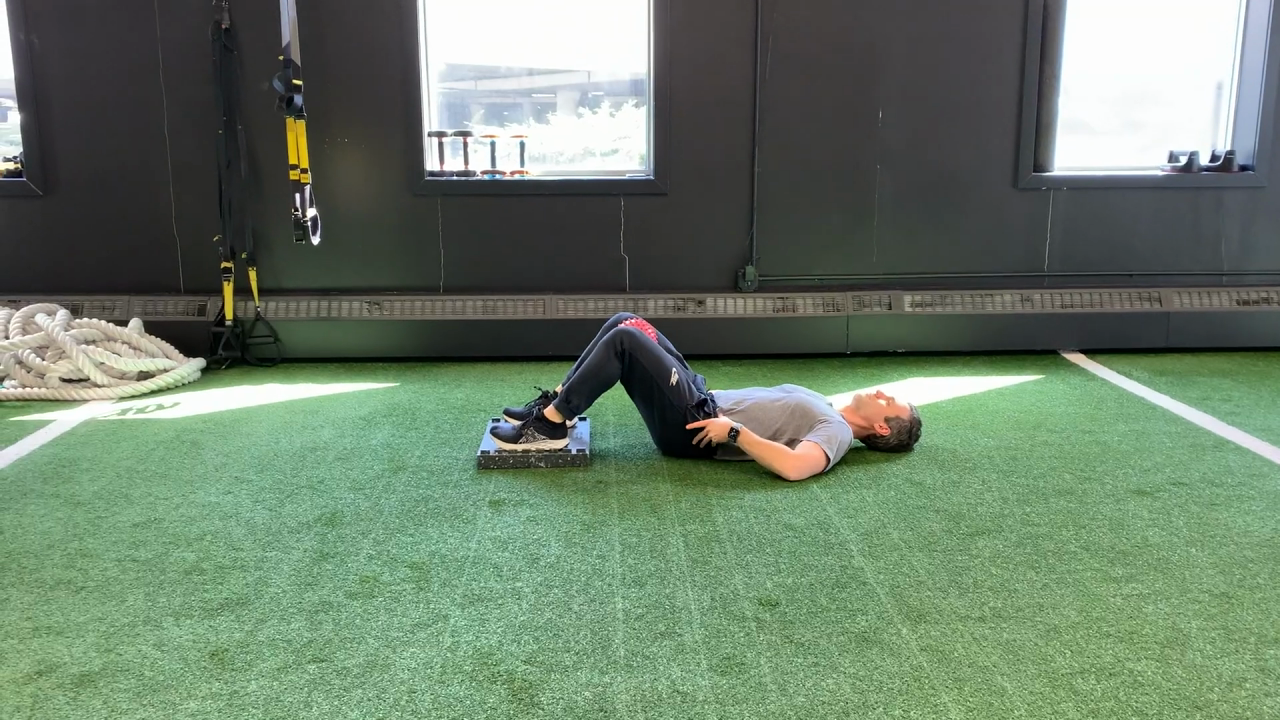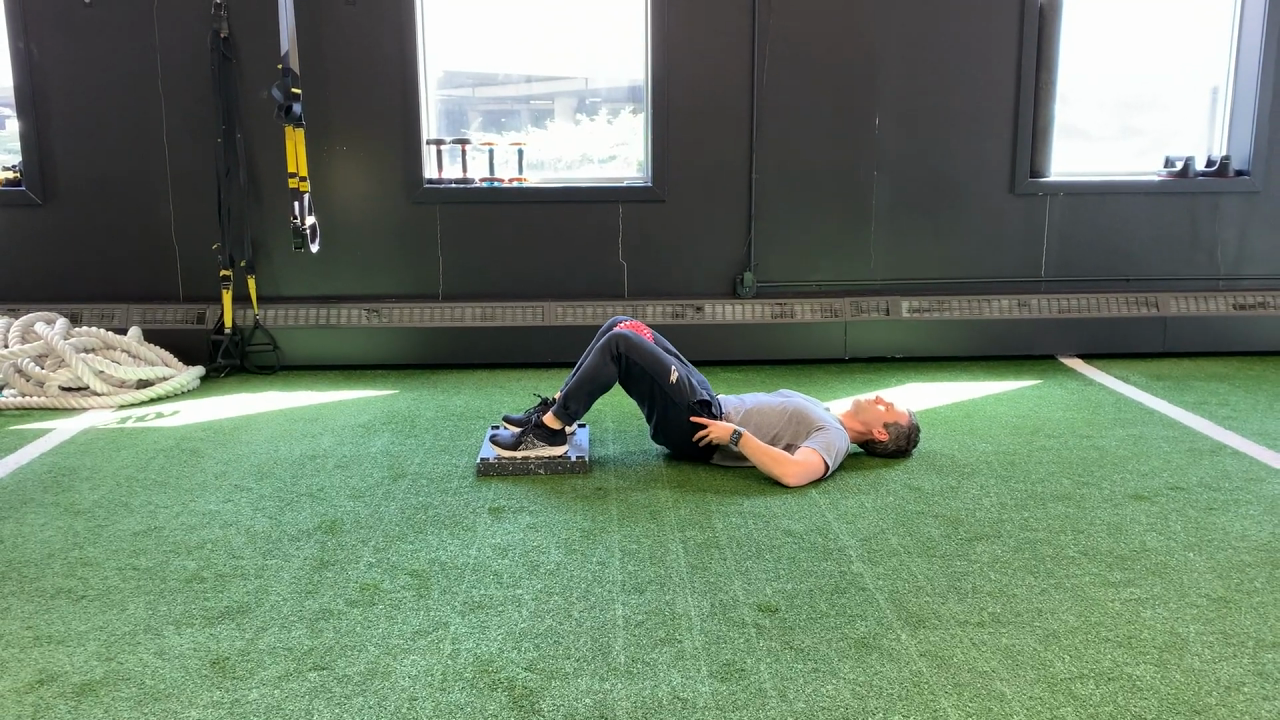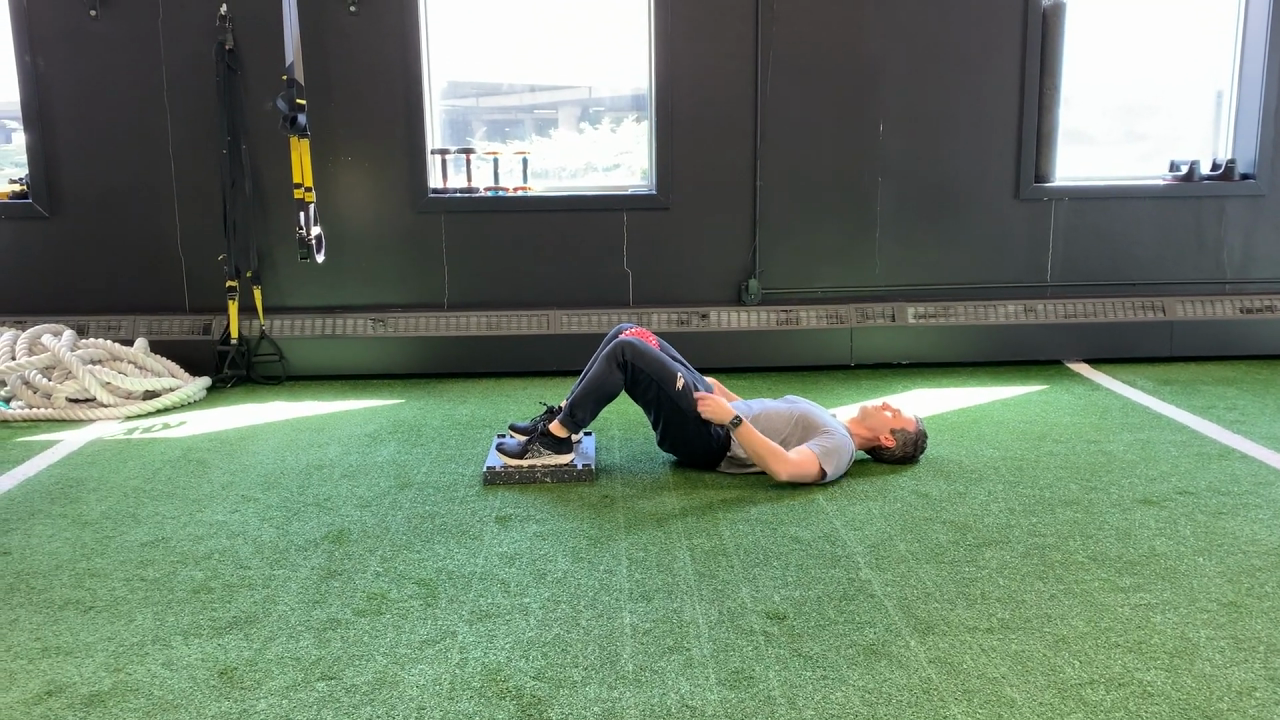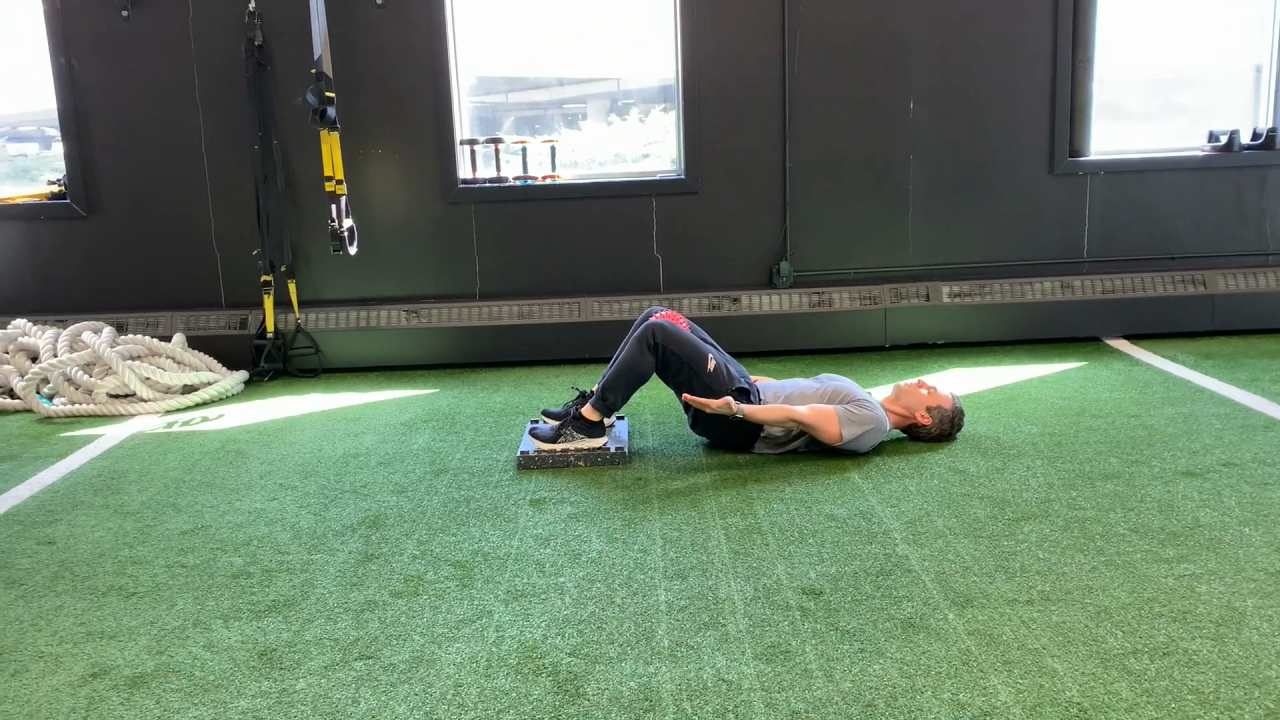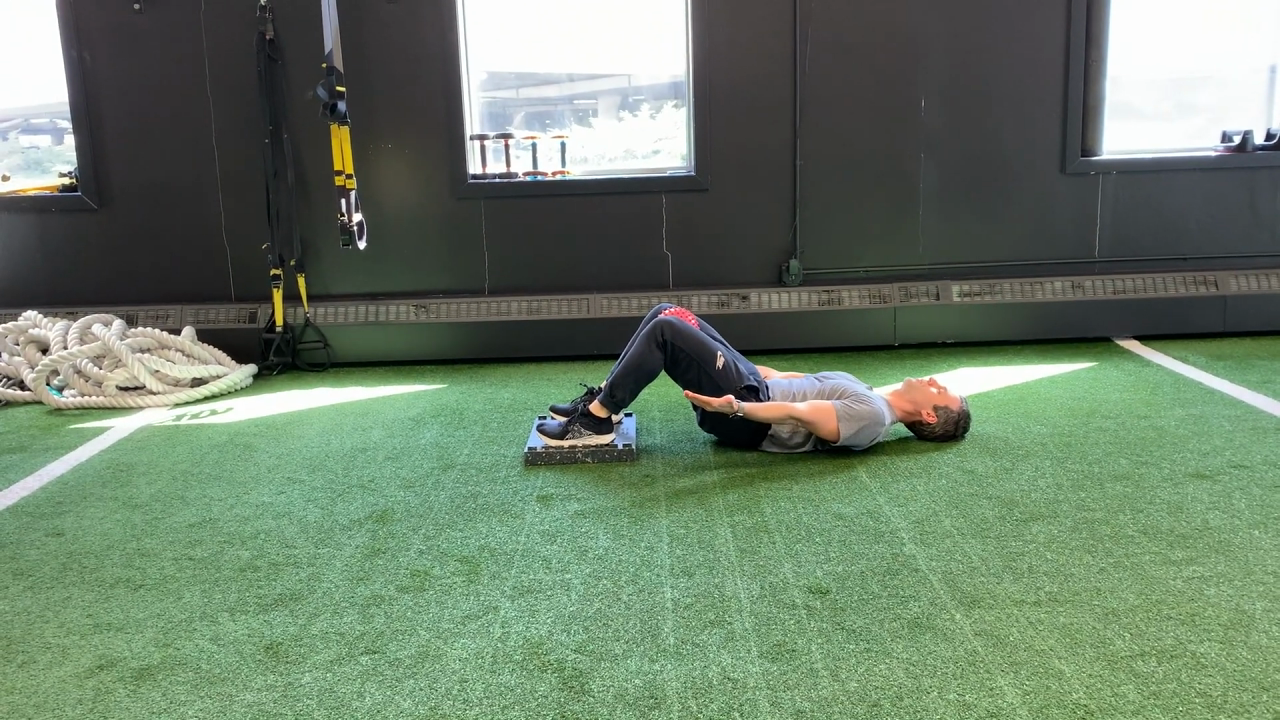
dt=1s
person 1, frame 1
left shoulder: (836, 432)
right shoulder: (823, 410)
left elbow: (793, 467)
left wrist: (734, 431)
left hip: (694, 425)
right hip: (706, 403)
left knee: (624, 339)
right knee: (626, 323)
left ankle: (549, 424)
right ankle: (555, 402)
person 1, frame 2
left shoulder: (834, 439)
right shoulder: (823, 417)
left elbow: (792, 473)
left wrist: (736, 434)
left hip: (699, 429)
right hip: (710, 406)
left knee: (620, 342)
right knee: (623, 326)
left ankle: (549, 432)
right ankle: (555, 409)
person 1, frame 3
left shoulder: (839, 447)
right shoulder: (829, 424)
left elbow: (782, 467)
left wrist: (730, 418)
right wrist: (714, 390)
left hip: (708, 439)
right hip: (717, 421)
left knee: (625, 351)
right knee: (629, 334)
left ankle: (555, 440)
right ankle: (560, 417)
person 1, frame 4
left shoulder: (871, 423)
right shoulder: (864, 404)
left elbow: (798, 418)
left wrist: (734, 409)
right wrist: (742, 384)
left hip: (741, 423)
right hip: (747, 392)
left knee: (656, 334)
right knee: (659, 318)
left ankle: (588, 423)
right ankle: (594, 401)
person 1, frame 5
left shoulder: (872, 418)
right shoulder: (866, 396)
left elbow: (799, 414)
left wrist: (734, 408)
right wrist: (754, 371)
left hip: (748, 419)
right hip: (755, 387)
left knee: (666, 330)
right knee: (668, 314)
left ankle: (596, 420)
right ankle: (602, 397)
